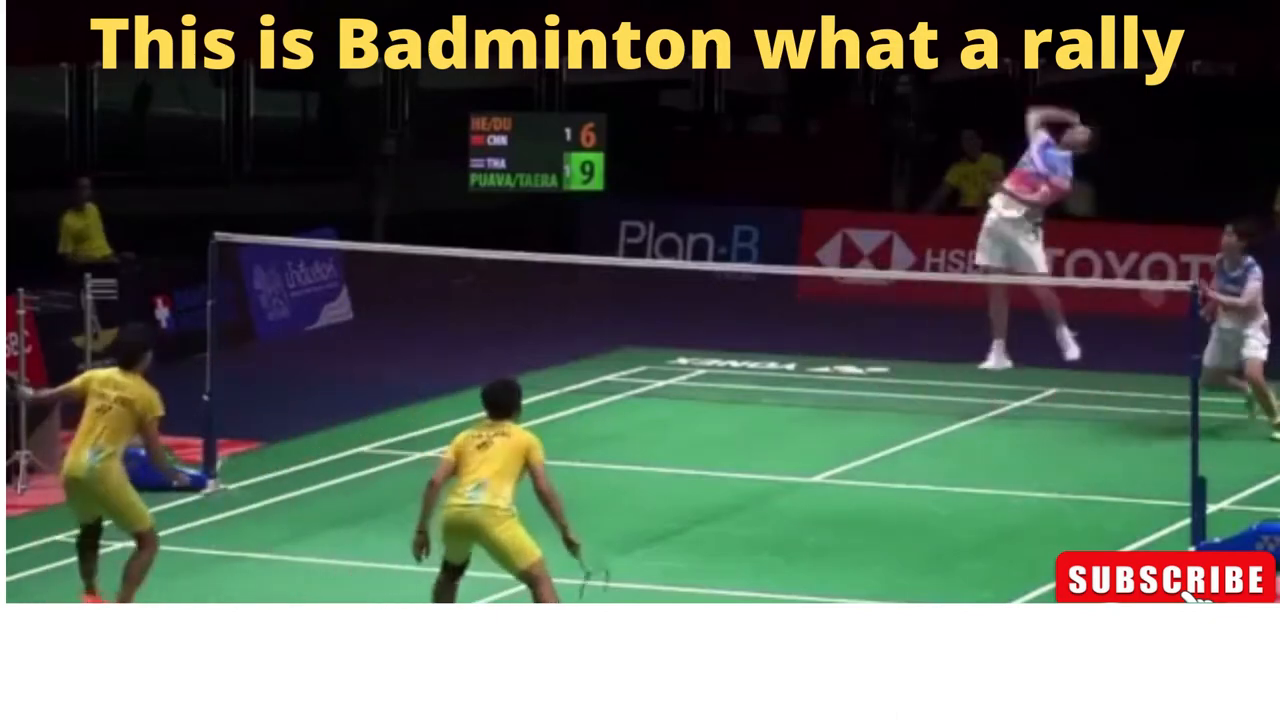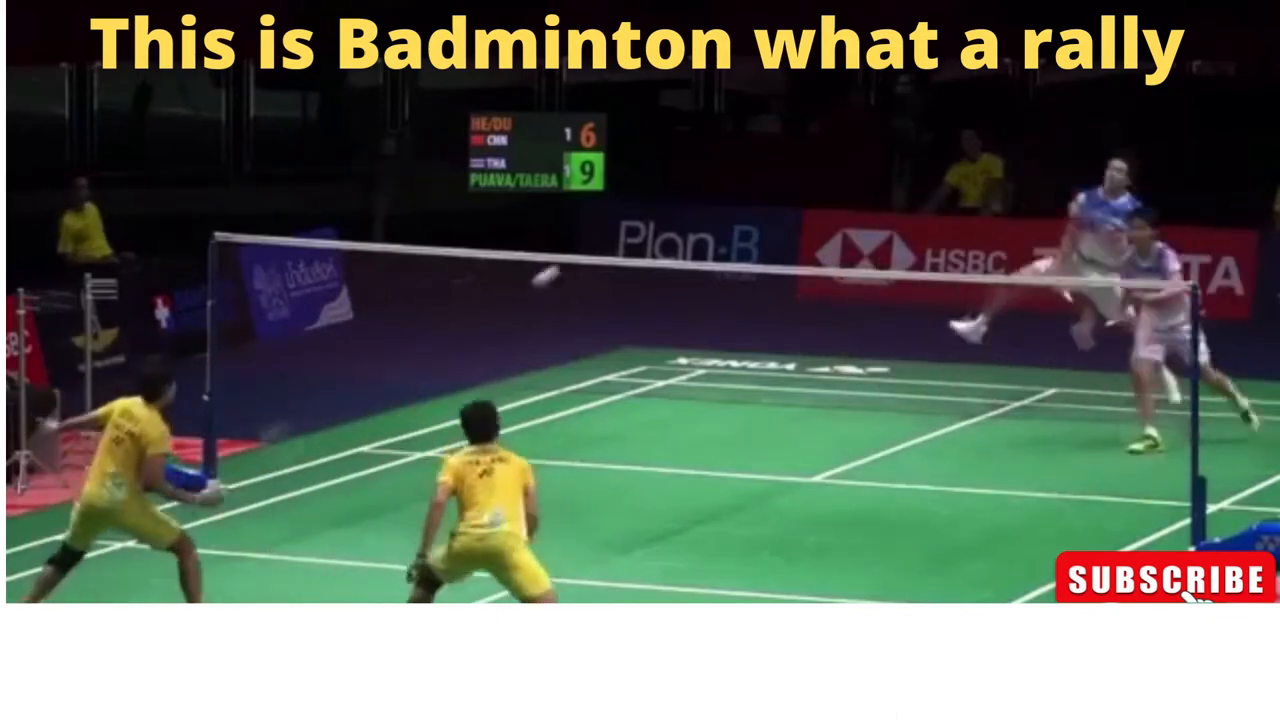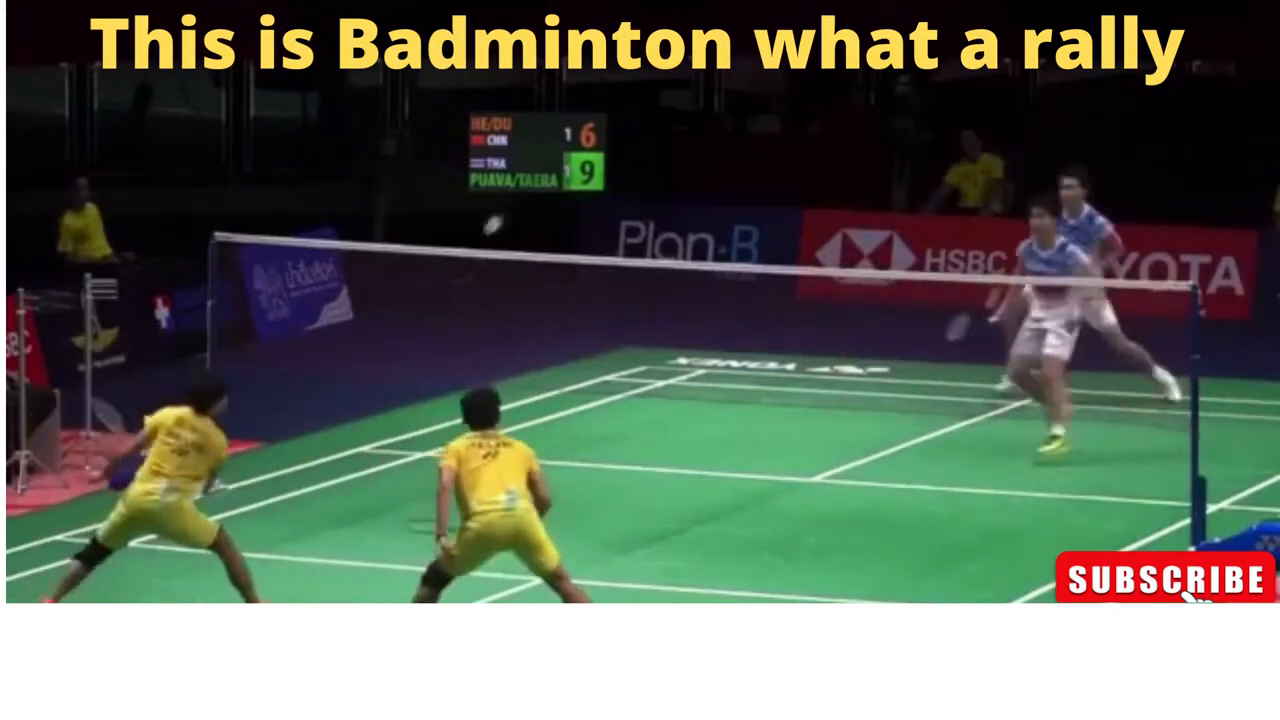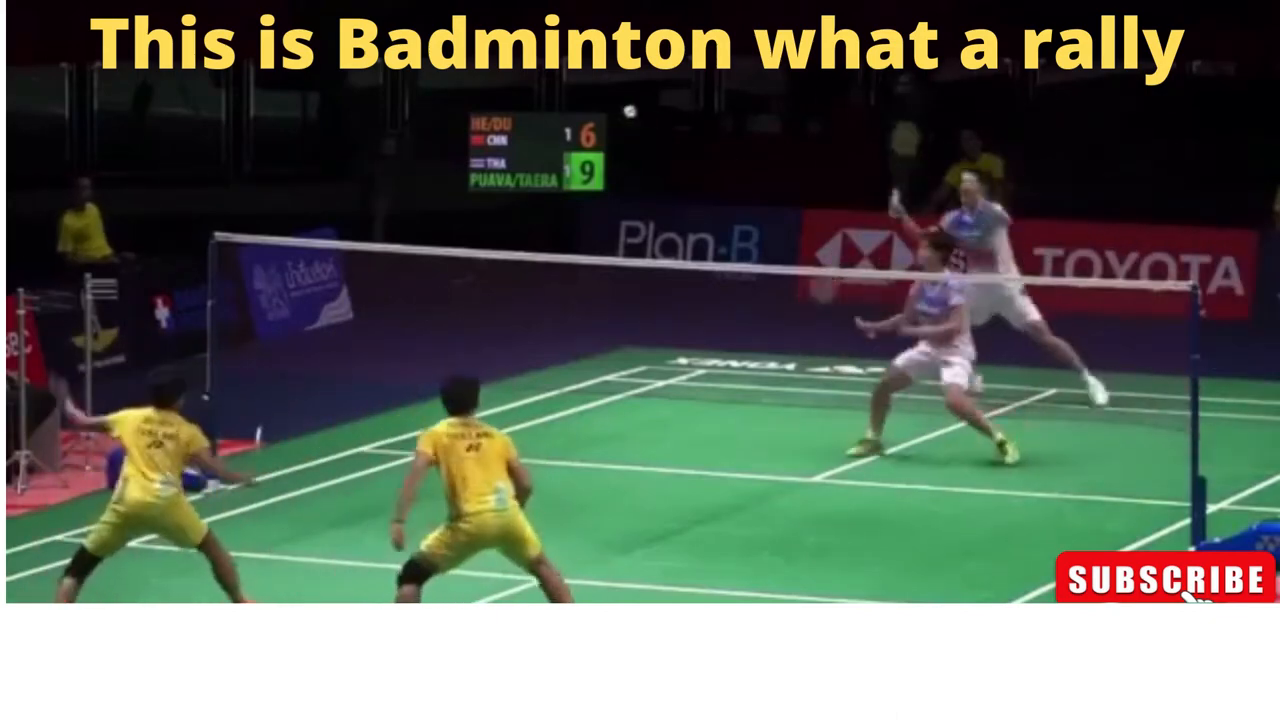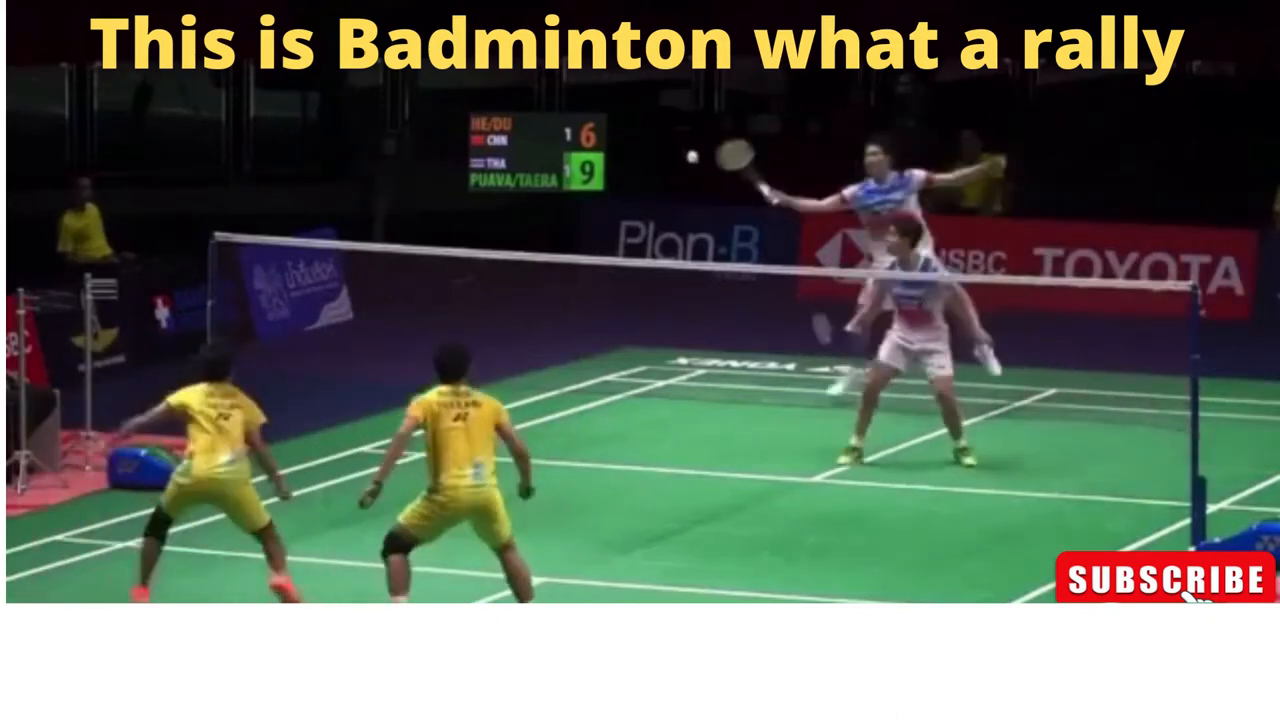
dt=0.3s
person 1, frame 1
left shoulder: (96, 377)
right shoulder: (146, 395)
left elbow: (55, 394)
right elbow: (153, 450)
left wrist: (32, 396)
right wrist: (175, 475)
left hip: (73, 471)
right hip: (103, 475)
left knee: (89, 530)
right knee: (148, 542)
left ankle: (91, 594)
person 1, frame 2
left shoulder: (120, 406)
right shoulder: (156, 430)
left elbow: (84, 423)
right elbow: (153, 481)
left wrist: (59, 427)
right wrist: (196, 499)
left hip: (90, 499)
right hip: (125, 504)
left knee: (69, 554)
right knee: (185, 547)
person 1, frame 3
left shoulder: (167, 416)
right shoulder: (217, 441)
left elbow: (130, 450)
right elbow: (205, 482)
left wrist: (106, 471)
left hip: (137, 500)
right hip: (173, 507)
left knee: (93, 553)
right knee: (225, 547)
left ankle: (50, 604)
person 1, frame 4
left shoulder: (130, 419)
right shoulder: (187, 431)
left elbow: (84, 421)
right elbow: (215, 470)
left wrist: (67, 405)
right wrist: (241, 478)
left hip: (130, 504)
right hip: (170, 503)
left knee: (81, 564)
right knee: (212, 548)
person 1, frame 5
left shoulder: (189, 395)
right shoulder: (245, 403)
left elbow: (142, 421)
right elbow: (259, 448)
left wrist: (112, 440)
right wrist: (278, 481)
left hip: (196, 474)
right hip: (232, 476)
left knee: (158, 523)
right knee: (269, 535)
left ankle: (142, 590)
right ankle: (281, 578)
person 2, frame 1
left shoulder: (1063, 173)
right shoulder: (1043, 142)
left elbow: (1039, 202)
right elbow: (1033, 115)
right wrist: (1063, 116)
left hip: (1023, 223)
right hip: (998, 214)
left knee: (1037, 284)
right knee: (995, 285)
left ankle: (1062, 332)
right ankle: (999, 351)
person 2, frame 2
left shoulder: (1134, 209)
right shoulder: (1086, 199)
left elbow: (1132, 252)
right elbow: (1069, 238)
right wrist: (1060, 264)
left hip: (1105, 273)
right hip: (1077, 264)
left knee: (1129, 325)
right knee: (1017, 279)
left ankle: (1163, 375)
right ankle: (979, 325)
person 2, frame 3
left shoulder: (1097, 222)
left elbow: (1116, 248)
left wrist: (1095, 267)
left knee: (1118, 343)
right knee: (1009, 315)
left ankle: (1159, 374)
person 2, frame 4
left shoulder: (990, 210)
right shoulder: (955, 219)
left elbow: (1003, 218)
left wrist: (981, 200)
right wrist: (903, 218)
left hip: (1005, 287)
right hip: (978, 287)
left knee: (1045, 337)
left ankle: (1088, 379)
person 2, frame 5
left shoulder: (909, 180)
right shoulder: (858, 193)
left elbow: (953, 179)
right elbow: (820, 207)
left wrist: (988, 167)
right wrist: (783, 199)
right hip: (886, 266)
right ankle: (853, 373)
person 3, frame 1
left shoulder: (1252, 270)
right shoulder: (1220, 261)
left elbow: (1244, 304)
left wrist: (1214, 296)
right wrist: (1209, 308)
left hip: (1251, 325)
right hip: (1224, 324)
left knee: (1253, 376)
right knee: (1210, 379)
right ankle: (1245, 389)
person 3, frame 2
left shoulder: (1166, 255)
right shoulder: (1131, 257)
left elbow: (1176, 288)
right elbow: (1129, 291)
left wrist: (1149, 297)
left hip: (1179, 319)
right hip: (1151, 321)
left knee: (1206, 375)
right knee: (1140, 375)
left ankle: (1241, 404)
right ankle: (1150, 434)
person 3, frame 3
left shoulder: (1069, 252)
right shoulder: (1027, 248)
left elbow: (1093, 279)
right elbow: (1019, 279)
left hip: (1062, 317)
right hip: (1037, 314)
left knee: (1051, 374)
right knee: (1017, 372)
left ankle: (1058, 434)
right ankle: (1057, 408)
person 3, frame 4
left shoulder: (952, 285)
right shoulder: (920, 285)
left elbow: (957, 325)
right elbow: (906, 317)
left wrist: (920, 331)
right wrist: (876, 327)
left hip: (955, 352)
right hip: (927, 348)
left knee: (955, 402)
right knee: (883, 387)
left ankle: (1000, 440)
right ankle: (872, 439)
person 3, frame 5
left shoulder: (933, 270)
right shoulder: (888, 270)
left elbow: (962, 299)
right elbow: (873, 304)
left wrist: (976, 327)
right wrist: (855, 324)
left hip: (933, 339)
right hip: (900, 336)
left knee: (944, 392)
right knee: (871, 386)
left ankle: (961, 447)
right ankle: (855, 446)
person 4, frame 1
left shoulder: (464, 437)
right shoulder: (526, 439)
left elbow: (435, 482)
right elbow: (544, 490)
left wrist: (421, 529)
right wrist: (566, 532)
left hip: (454, 514)
right hip: (493, 515)
left knee: (452, 568)
right knee: (540, 581)
person 4, frame 2
left shoulder: (455, 463)
right shoulder: (519, 464)
left elbow: (438, 503)
right elbow: (533, 515)
left wrist: (422, 554)
right wrist: (521, 543)
left hip: (467, 541)
right hip: (508, 541)
left knee: (427, 579)
person 4, frame 3
left shoulder: (456, 448)
right shoulder: (521, 448)
left elbow: (444, 487)
right elbow: (544, 499)
left wrist: (442, 535)
left hip: (482, 523)
right hip: (522, 518)
left knee: (434, 578)
right knee: (560, 581)
person 4, frame 4
left shoulder: (435, 435)
right shoulder: (501, 436)
left elbow: (414, 475)
right elbow: (525, 485)
left wrist: (398, 521)
left hip: (468, 524)
right hip: (508, 517)
left knee: (410, 576)
right knee: (541, 568)
person 4, frame 5
left shoulder: (426, 402)
right shoulder: (489, 404)
left elbow: (401, 437)
right elbow: (520, 449)
left wrist: (378, 482)
right wrist: (527, 482)
left hip: (447, 494)
right hip: (485, 492)
left knee: (394, 546)
right knee: (507, 551)
